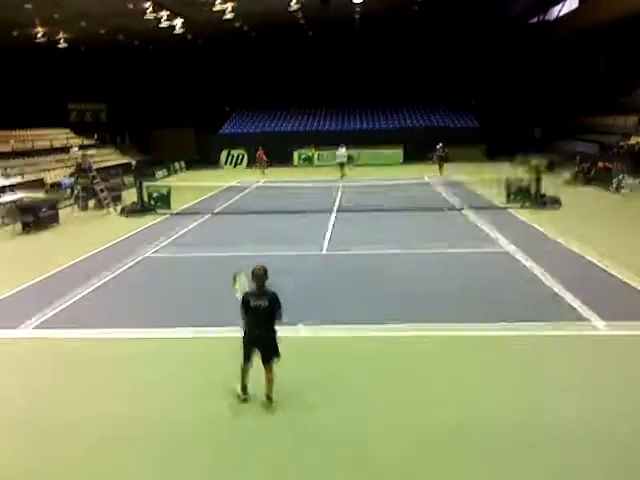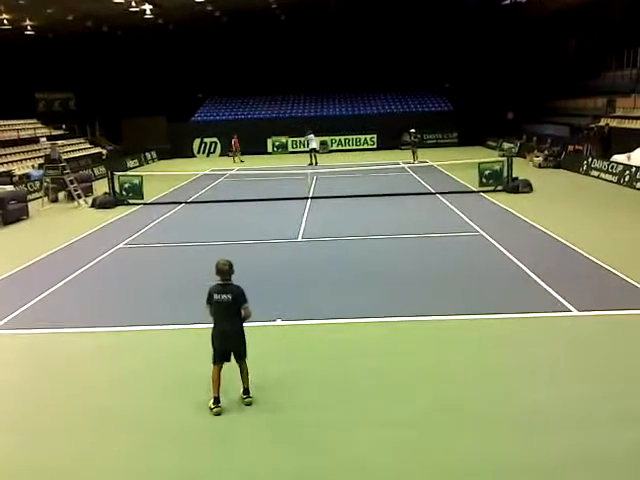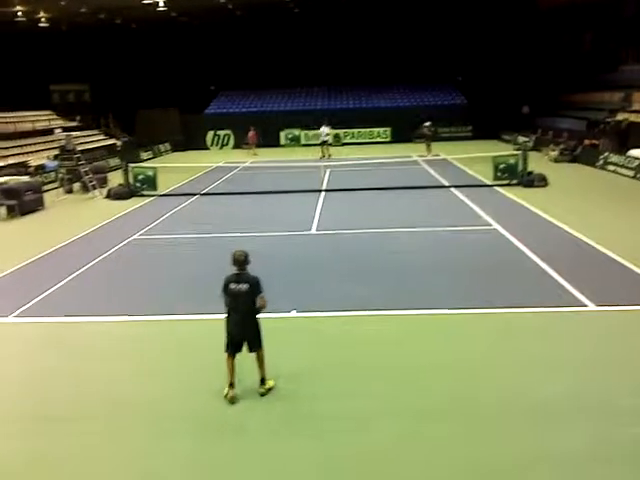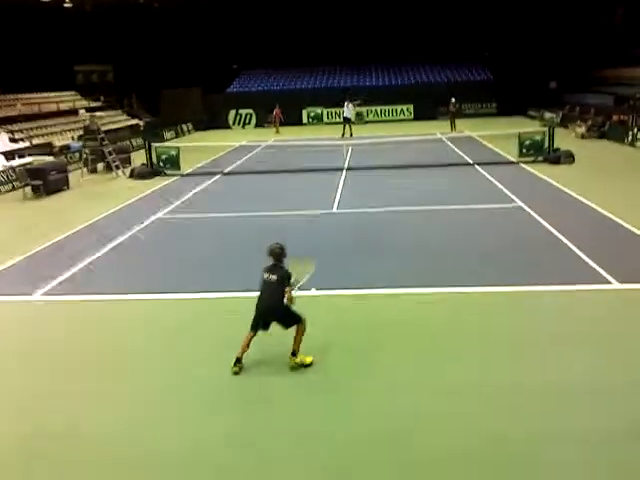
dt=0.4s
person 1, frame 1
left shoulder: (247, 296)
right shoulder: (272, 296)
left elbow: (244, 317)
right elbow: (278, 317)
left hip: (251, 335)
right hip: (267, 335)
left knee: (246, 362)
right knee: (268, 366)
left ankle: (244, 391)
right ankle: (268, 398)
person 1, frame 2
left shoulder: (212, 290)
right shoulder: (237, 290)
left elbow: (211, 312)
right elbow: (247, 314)
left hip: (219, 333)
right hip: (235, 332)
left knee: (217, 366)
right knee: (241, 362)
left ankle: (216, 402)
right ankle: (246, 393)
person 1, frame 3
left shoulder: (228, 280)
right shoulder: (253, 280)
left elbow: (227, 302)
right elbow: (262, 304)
right wrist: (254, 311)
left hip: (233, 322)
right hip: (250, 322)
left knee: (230, 354)
right knee: (258, 350)
left ankle: (231, 388)
right ankle: (263, 384)
person 1, frame 4
left shoulder: (266, 270)
right shoulder: (285, 273)
right elbow: (288, 298)
right wrist: (290, 301)
left hip: (262, 306)
right hip: (277, 307)
left knee: (252, 333)
right knee: (301, 323)
left ankle: (238, 362)
right ankle: (294, 357)
